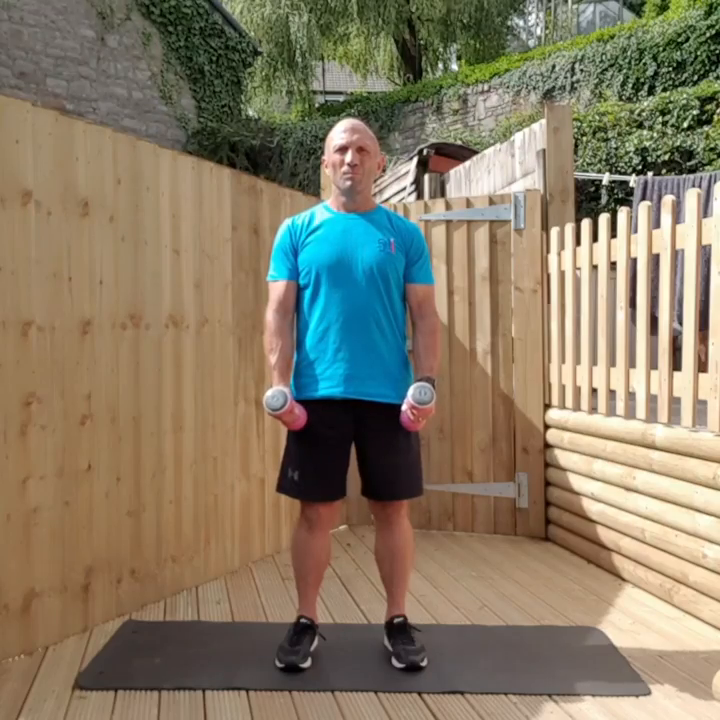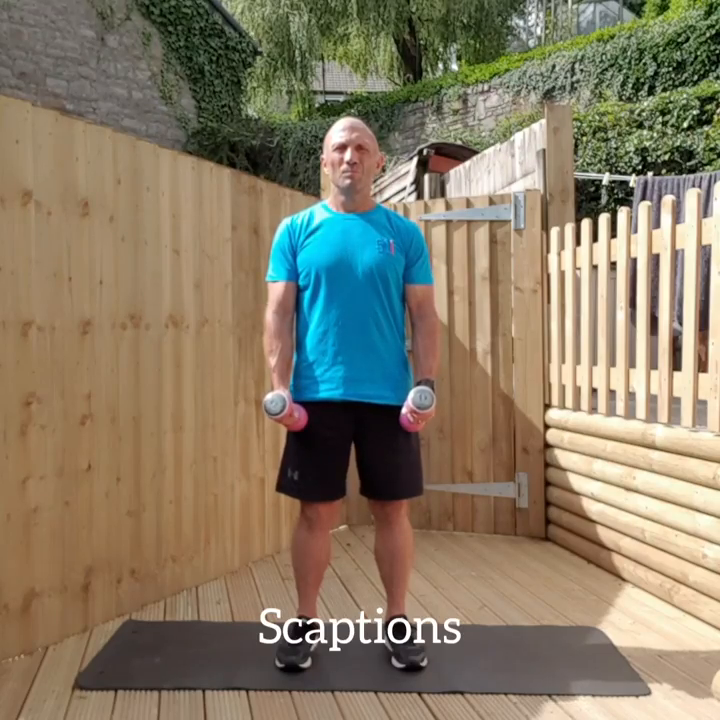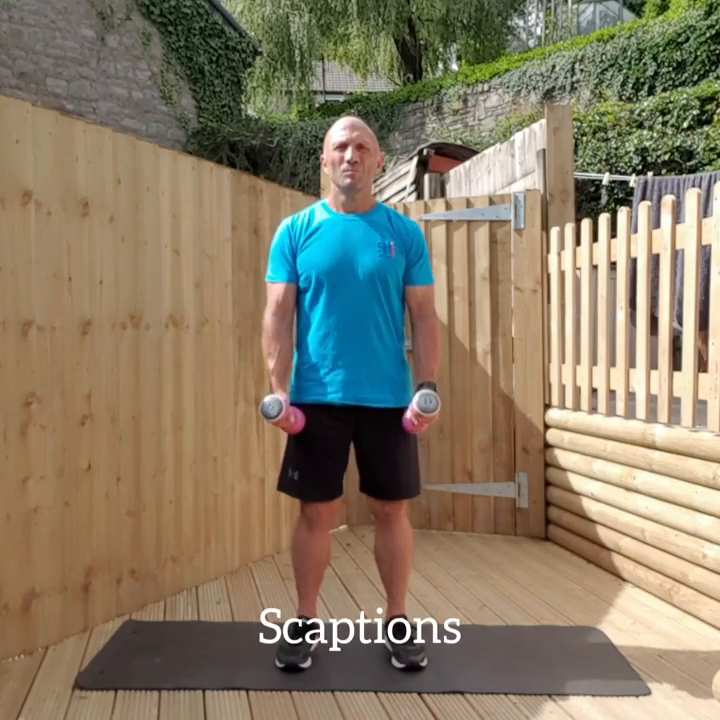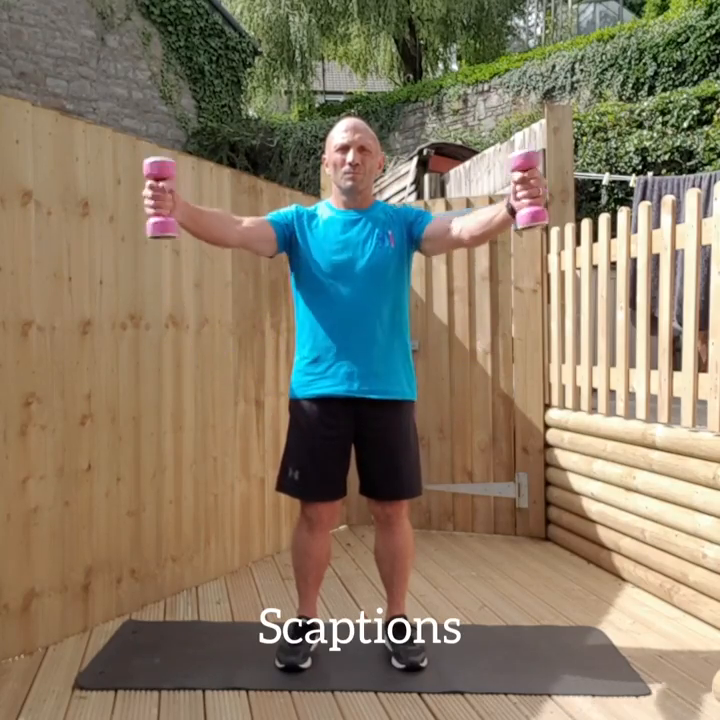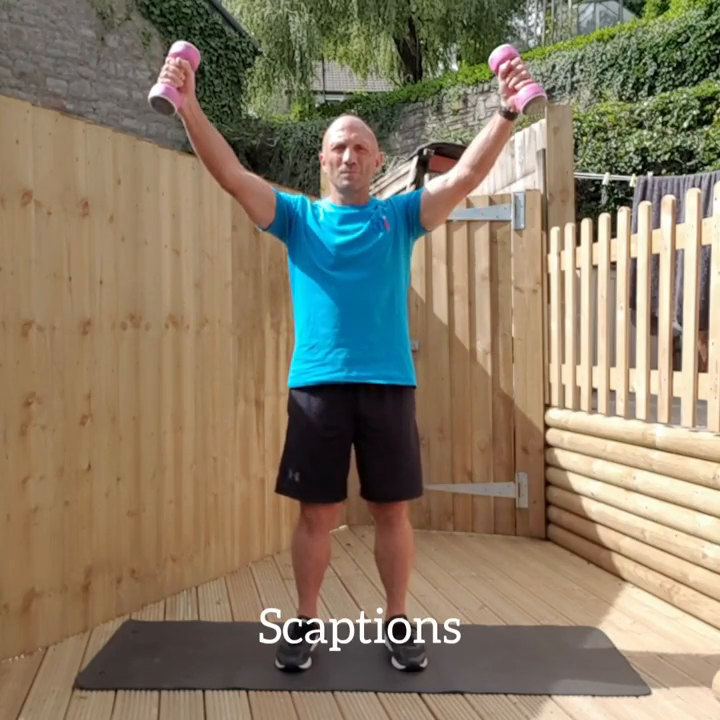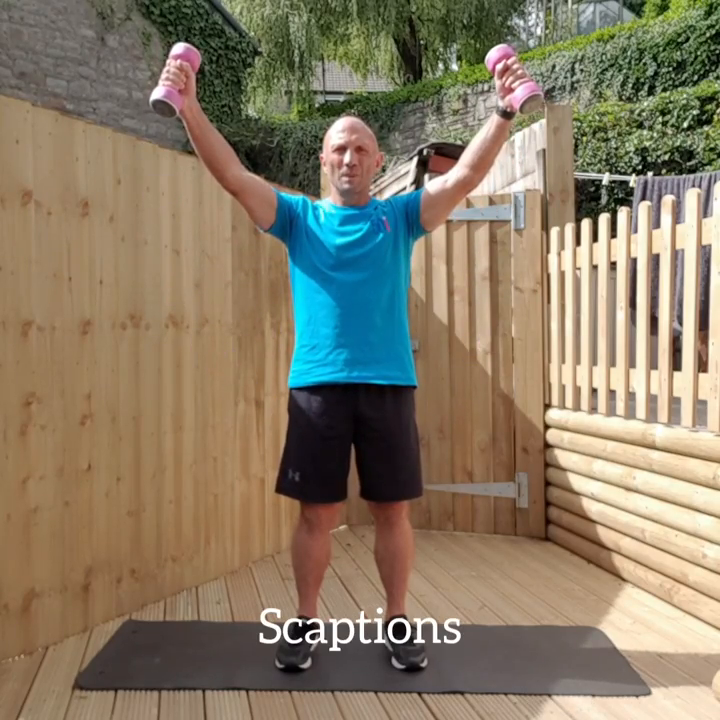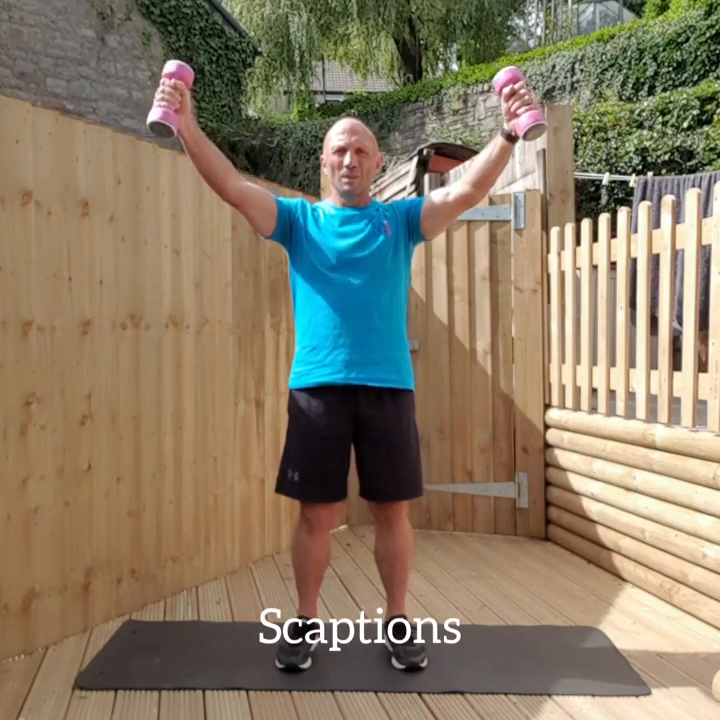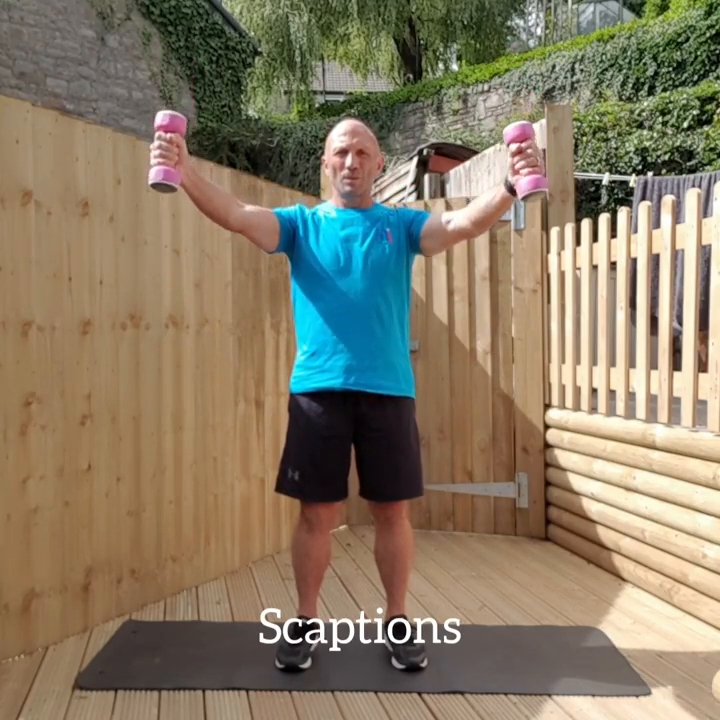
dt=0.5s
person 1, frame 1
left shoulder: (404, 234)
right shoulder: (297, 230)
left elbow: (424, 315)
right elbow: (279, 311)
left wrist: (426, 383)
right wrist: (279, 384)
left hip: (388, 395)
right hip: (318, 395)
left knee: (392, 510)
right knee: (316, 511)
left ankle: (397, 621)
right ankle: (305, 622)
person 1, frame 2
left shoulder: (404, 234)
right shoulder: (296, 230)
left elbow: (424, 315)
right elbow: (279, 313)
left wrist: (425, 386)
right wrist: (280, 387)
left hip: (389, 396)
right hip: (318, 396)
left knee: (392, 510)
right knee: (316, 512)
left ankle: (397, 622)
right ankle: (306, 622)
person 1, frame 3
left shoulder: (404, 233)
right shoulder: (296, 230)
left elbow: (424, 316)
right elbow: (278, 314)
left wrist: (429, 388)
right wrist: (277, 388)
left hip: (388, 397)
right hip: (317, 397)
left knee: (392, 510)
right knee: (316, 512)
left ankle: (397, 621)
right ankle: (305, 622)
person 1, frame 4
left shoulder: (403, 221)
right shoulder: (299, 223)
left elbow: (461, 231)
right elbow: (239, 232)
left wrist: (509, 209)
right wrist: (182, 212)
left hip: (389, 392)
right hip: (317, 391)
left knee: (393, 511)
right knee: (316, 512)
left ankle: (397, 622)
right ankle: (305, 622)
person 1, frame 5
left shoulder: (401, 215)
right shoulder: (297, 216)
left elbow: (465, 173)
right elbow: (232, 175)
left wrist: (506, 111)
right wrist: (188, 107)
left hip: (388, 384)
right hip: (316, 385)
left knee: (393, 511)
right knee: (316, 513)
left ankle: (397, 622)
right ankle: (305, 622)
person 1, frame 6
left shoulder: (400, 216)
right shoulder: (298, 217)
left elbow: (464, 176)
right elbow: (234, 176)
left wrist: (503, 112)
right wrist: (190, 109)
left hip: (389, 384)
right hip: (316, 385)
left knee: (393, 511)
right knee: (316, 513)
left ankle: (397, 621)
right ankle: (306, 622)
person 1, frame 7
left shoulder: (401, 219)
right shoulder: (298, 220)
left elbow: (467, 191)
right elbow: (232, 187)
left wrist: (508, 132)
right wrist: (186, 126)
left hip: (388, 387)
right hip: (316, 386)
left knee: (393, 511)
right knee: (316, 514)
left ankle: (397, 622)
right ankle: (304, 622)
person 1, frame 8
left shoulder: (402, 224)
right shoulder: (300, 223)
left elbow: (463, 223)
right elbow: (237, 214)
left wrist: (510, 185)
right wrist: (184, 172)
left hip: (388, 389)
right hip: (317, 388)
left knee: (393, 510)
right knee: (316, 512)
left ankle: (397, 622)
right ankle: (305, 622)
